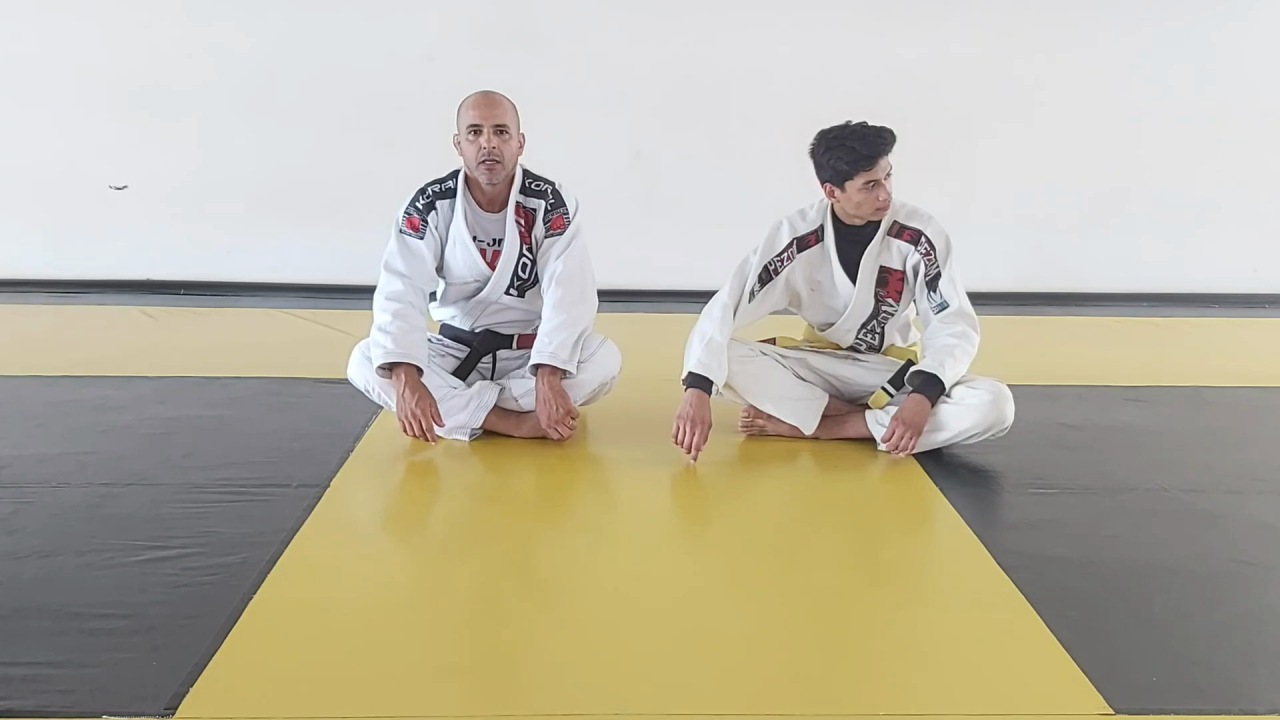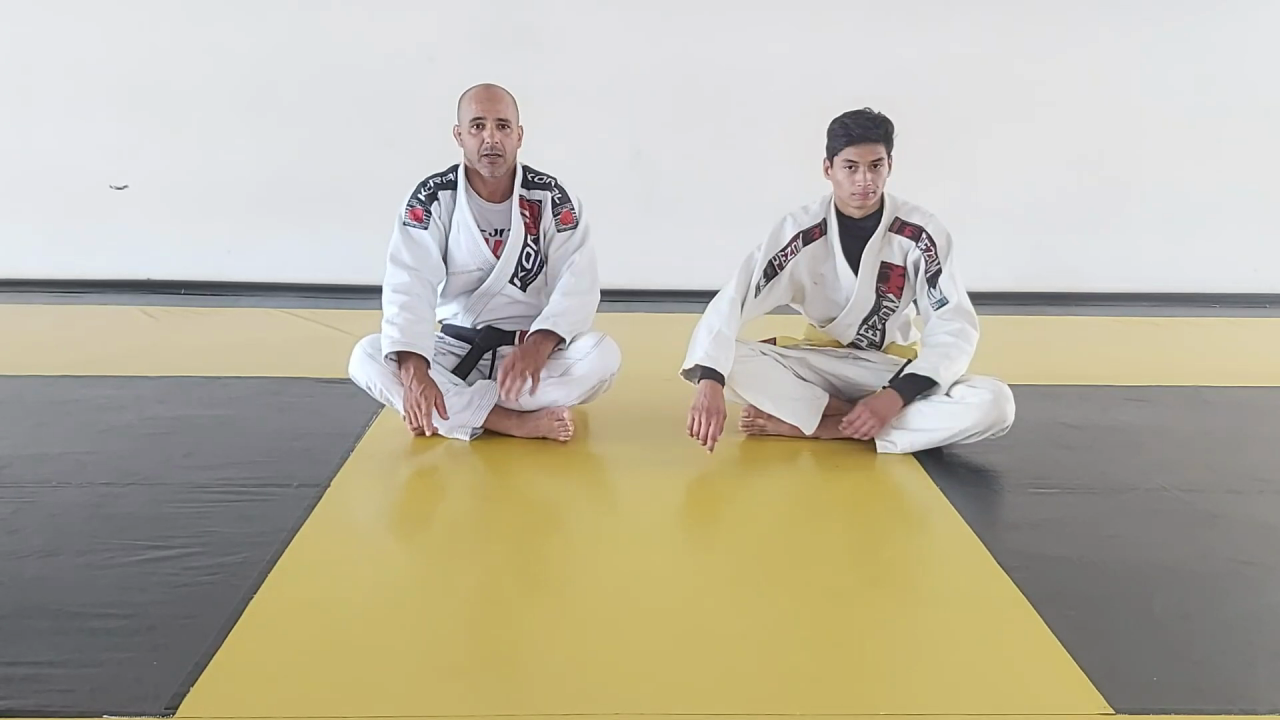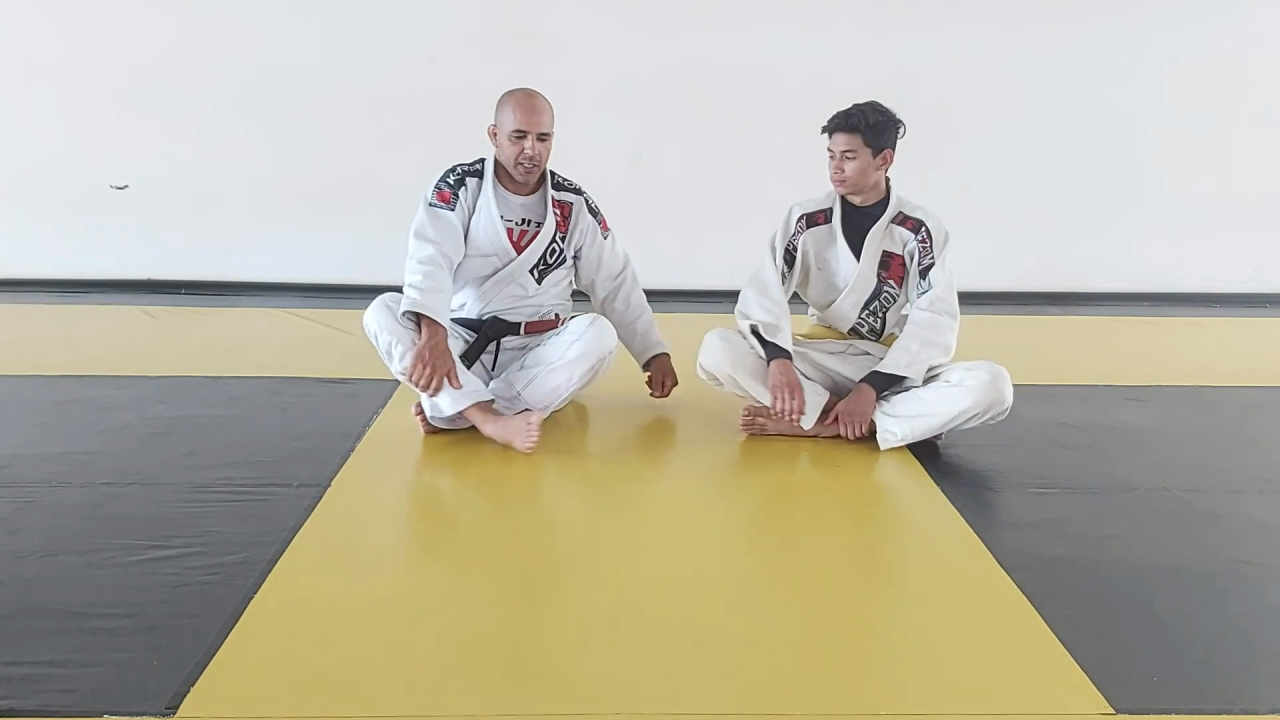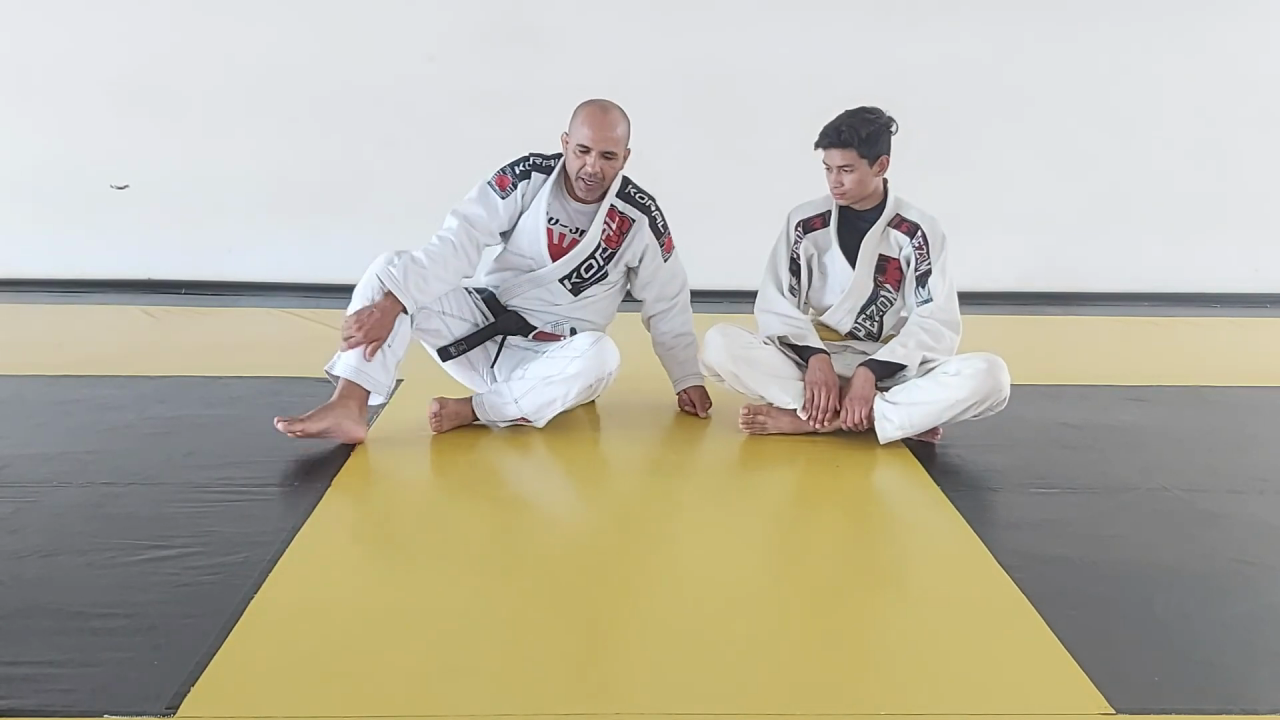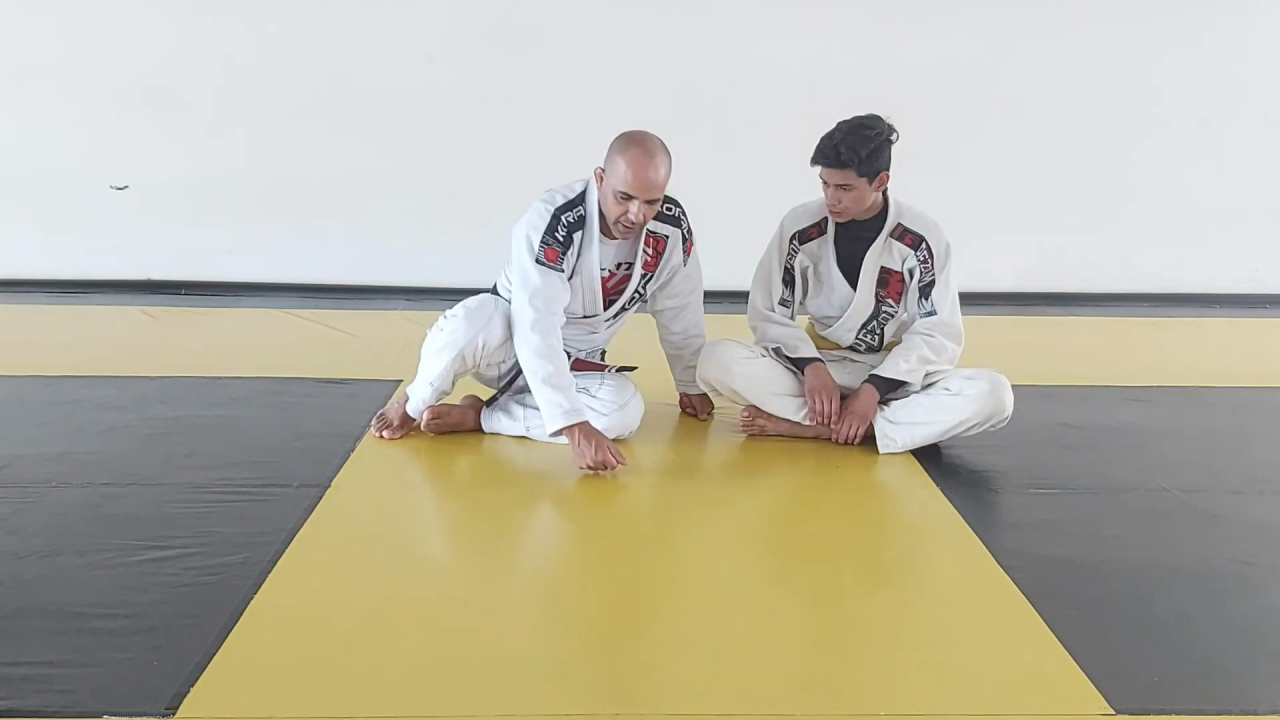
dt=0.7s
person 1, frame 1
left shoulder: (552, 203)
right shoulder: (430, 206)
left elbow: (568, 296)
right elbow: (400, 293)
left wrist: (549, 379)
right wrist: (406, 380)
left hip: (531, 352)
right hip: (457, 350)
left knee: (603, 359)
right knee: (365, 362)
left ankle: (455, 411)
right ankle: (516, 422)
person 1, frame 2
left shoulder: (549, 198)
right shoulder: (432, 199)
left elbow: (577, 281)
right elbow: (408, 287)
left wrist: (537, 345)
right wrist: (414, 371)
left hip: (532, 347)
right hip: (457, 350)
left knee: (602, 357)
right knee: (368, 359)
left ankle: (456, 413)
right ankle: (514, 421)
person 1, frame 3
left shoulder: (573, 204)
right shoulder: (458, 187)
left elbow: (615, 283)
right elbow: (429, 264)
left wrist: (654, 352)
right wrist: (433, 333)
left hip: (540, 351)
right hip: (464, 345)
left knee: (599, 335)
right knee: (384, 311)
left ankle: (455, 412)
right ankle: (488, 418)
person 1, frame 4
left shoulder: (640, 217)
right shoulder: (526, 177)
left elbow: (668, 303)
right elbow: (456, 244)
left wrist: (687, 379)
right wrist: (389, 303)
left hip: (551, 359)
right hip: (483, 330)
left knee: (599, 356)
right knee: (394, 266)
left ankle: (473, 410)
right ankle: (348, 407)
person 1, frame 5
left shoulder: (671, 226)
right shoulder: (551, 220)
left elbow: (680, 307)
right elbow: (535, 331)
left wrist: (690, 385)
right wrist: (575, 426)
left hip: (576, 364)
right hip: (509, 341)
left knee: (625, 410)
right knee: (475, 321)
left ankle: (480, 415)
right ankle: (414, 405)
person 2, frame 1
left shoulder: (919, 234)
right shoulder: (796, 235)
left elbow: (953, 325)
right elbow: (725, 309)
left wrist: (922, 397)
right wrist: (697, 391)
left hip: (892, 373)
right hip: (819, 367)
left knee: (994, 404)
right knee: (726, 360)
left ankle: (810, 425)
person 2, frame 2
left shoulder: (921, 231)
right shoulder: (800, 230)
left elbow: (955, 325)
right elbow: (732, 302)
left wrist: (899, 394)
right wrist: (711, 382)
left hip: (895, 372)
right hip: (820, 365)
left knee: (994, 404)
right knee: (728, 364)
left ankle: (808, 424)
person 2, frame 3
left shoulder: (921, 228)
right shoulder: (806, 219)
left elbow: (934, 320)
right elbow: (764, 290)
left wrist: (871, 387)
right wrist: (778, 360)
left hip: (891, 367)
right hip: (821, 360)
left knee: (991, 386)
right knee: (718, 350)
left ankle: (818, 423)
person 2, frame 4
left shoulder: (919, 230)
right shoulder: (805, 222)
left elbow: (936, 324)
right elbow: (776, 304)
left wrist: (871, 371)
right wrist: (815, 358)
left hip: (891, 366)
right hip: (817, 358)
left knee: (989, 376)
right knee: (719, 345)
left ankle: (811, 418)
person 2, frame 5
left shoulder: (922, 237)
right shoulder: (799, 226)
left elbow: (936, 334)
right elbow: (768, 313)
left wrist: (874, 388)
right wrist: (811, 366)
left hip: (893, 372)
right hip: (817, 363)
left knee: (993, 395)
right knee: (717, 363)
left ankle: (816, 425)
